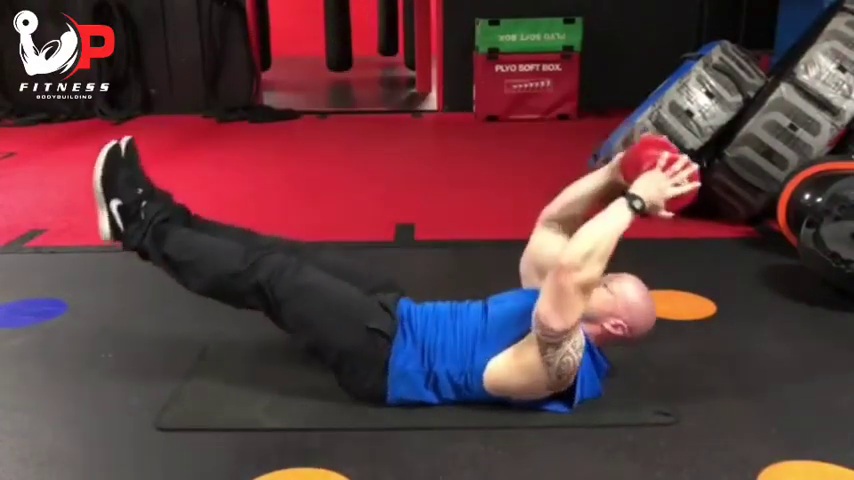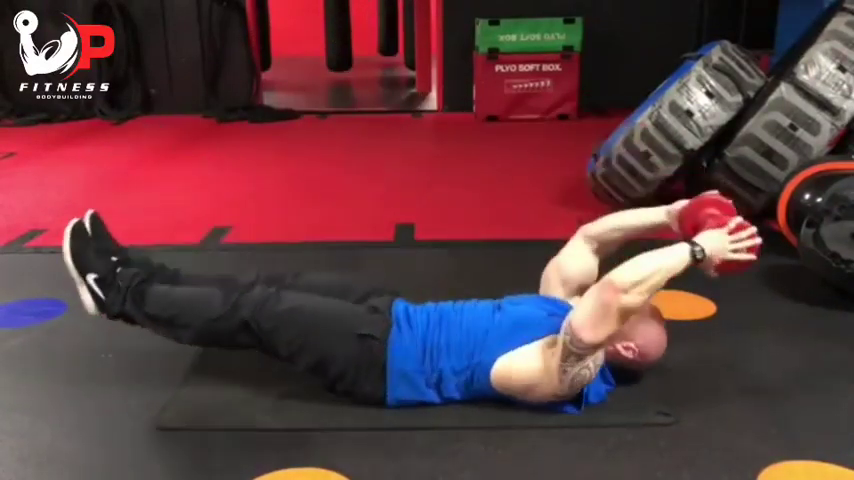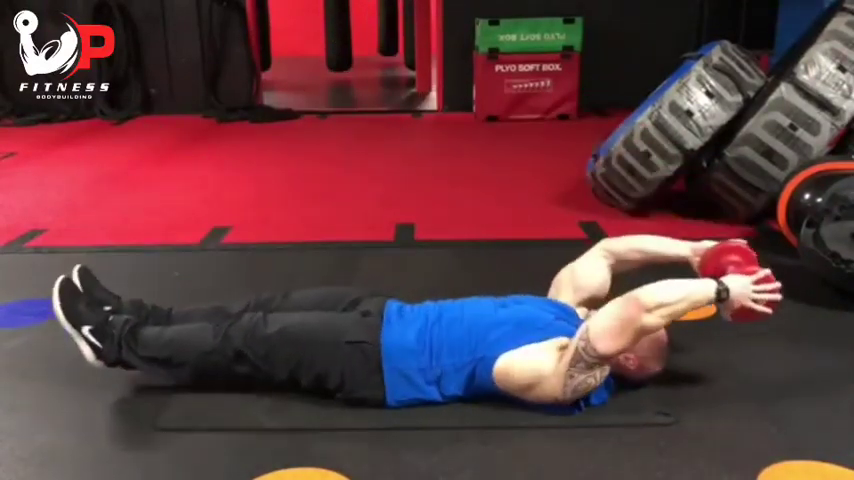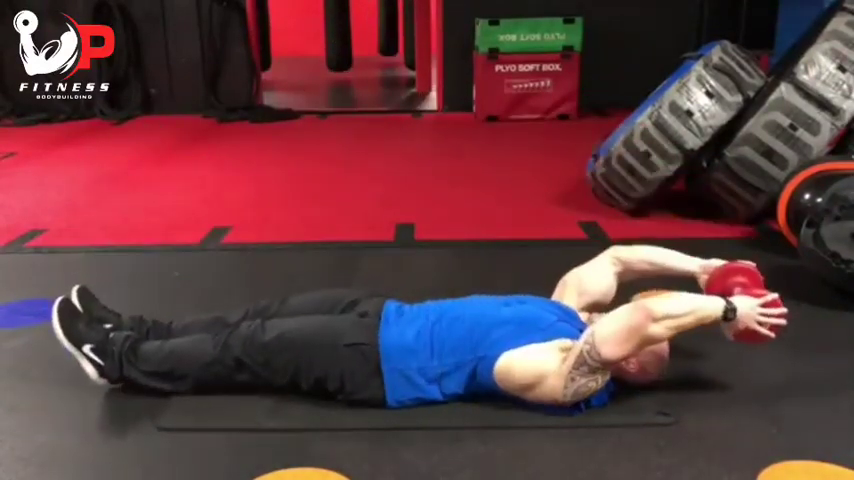
dt=0.5s
person 1, frame 1
left shoulder: (567, 362)
right shoulder: (554, 312)
left elbow: (572, 272)
right elbow: (553, 226)
left wrist: (633, 202)
right wrist: (614, 177)
left hip: (389, 360)
right hip: (402, 316)
left knee: (275, 279)
right knee: (292, 258)
left ankle: (146, 230)
right ankle: (155, 218)
person 1, frame 2
left shoulder: (569, 372)
right shoulder: (563, 308)
left elbow: (615, 287)
right elbow: (590, 238)
left wrist: (694, 251)
right wrist: (672, 216)
left hip: (386, 359)
right hip: (395, 317)
left knee: (259, 315)
right knee: (273, 289)
left ankle: (124, 294)
right ankle: (134, 279)
person 1, frame 3
left shoulder: (572, 376)
right shoulder: (568, 310)
left elbow: (637, 305)
right elbow: (611, 250)
left wrist: (718, 290)
right wrist: (698, 253)
left hip: (384, 364)
right hip: (390, 318)
left knee: (252, 343)
right knee: (265, 314)
left ankle: (121, 342)
right ankle: (130, 324)
person 1, frame 4
left shoulder: (572, 378)
right shoulder: (572, 312)
left elbow: (645, 318)
right elbow: (620, 259)
left wrist: (725, 306)
right wrist: (707, 271)
left hip: (384, 364)
right hip: (390, 318)
left knee: (251, 351)
right knee: (264, 319)
left ankle: (121, 357)
right ankle: (128, 338)
